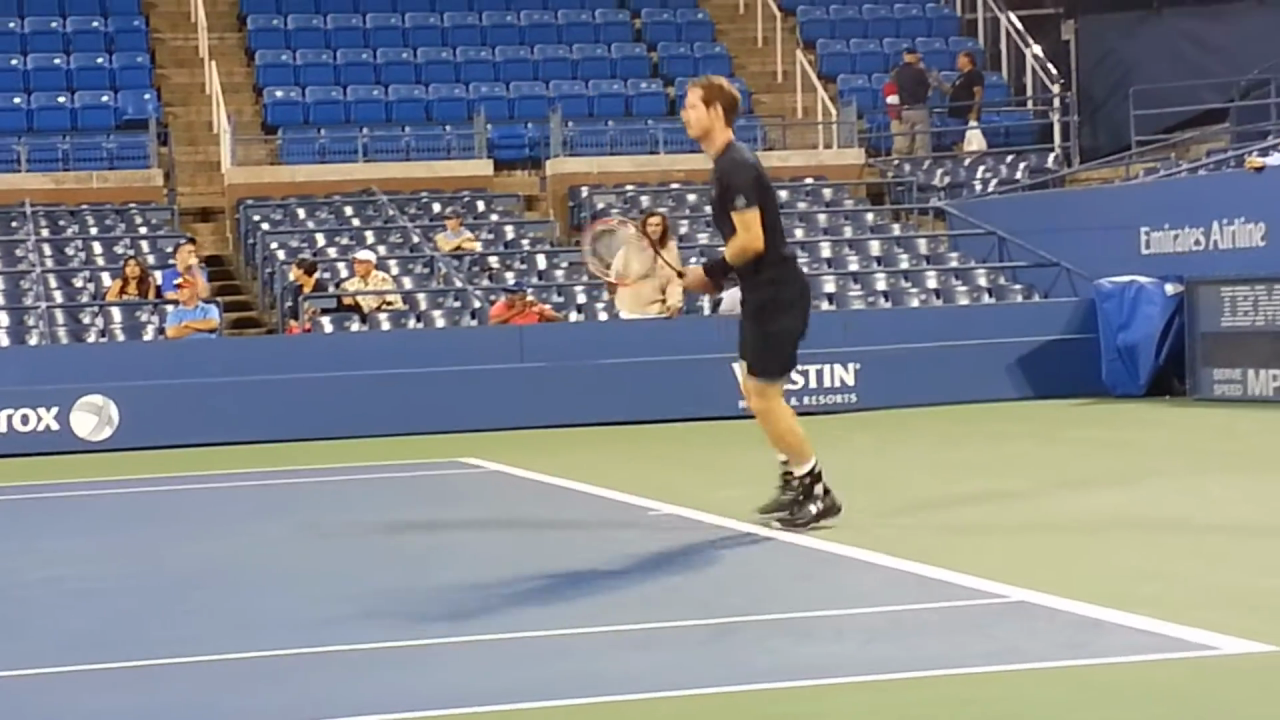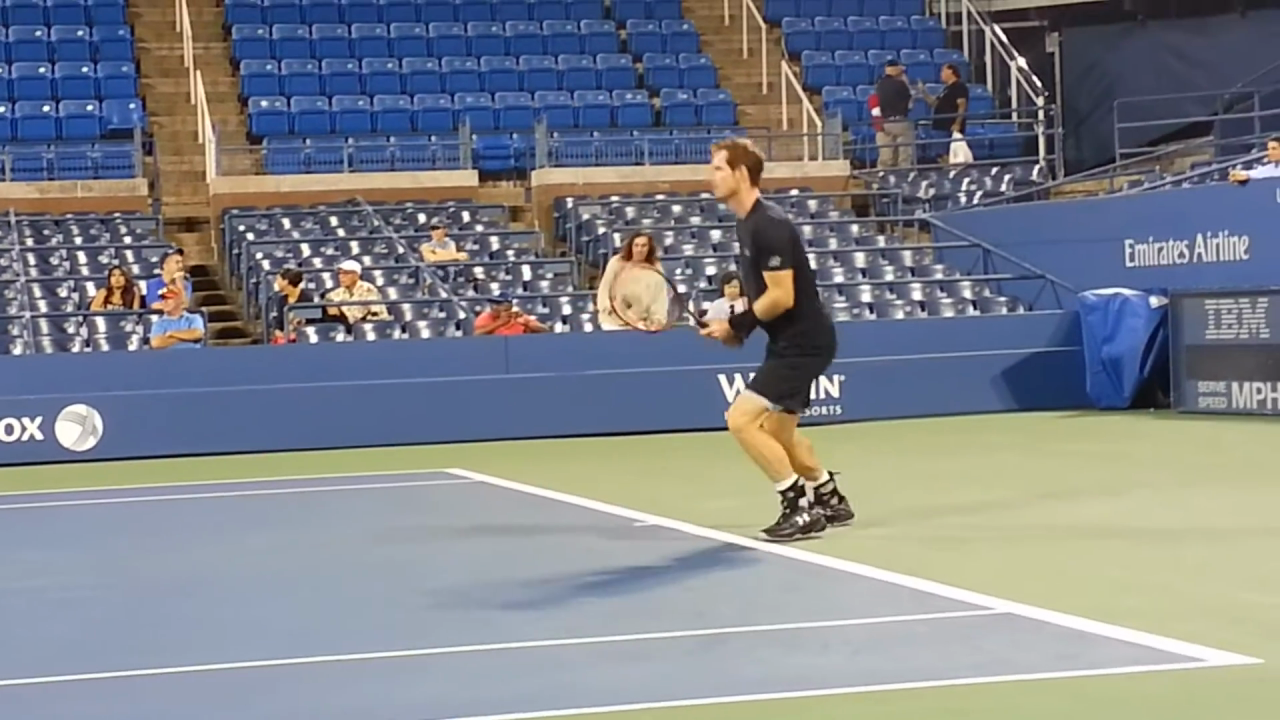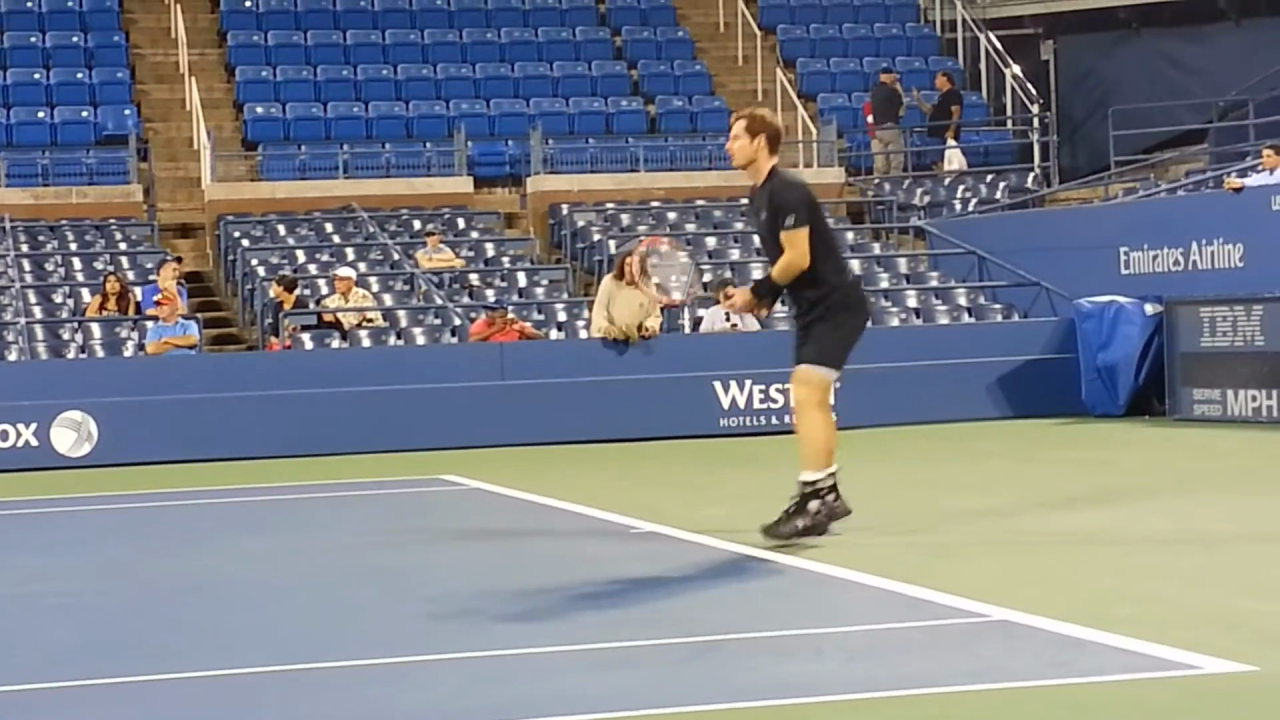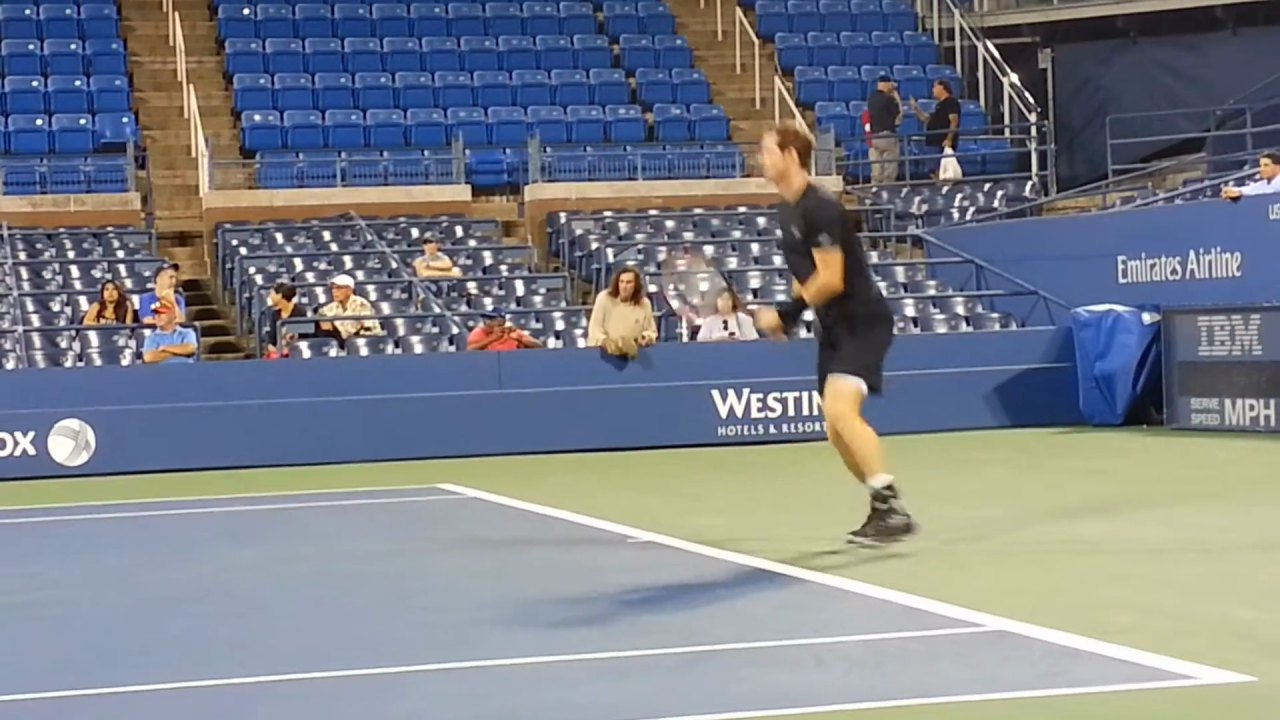
dt=0.2s
person 1, frame 1
left shoulder: (736, 167)
right shoulder: (727, 164)
left elbow: (751, 240)
left wrist: (709, 272)
right wrist: (717, 272)
left hip: (776, 296)
right hip: (765, 295)
left knee: (761, 399)
right knee: (762, 394)
left ankle: (815, 493)
right ankle: (799, 486)
person 1, frame 2
left shoulder: (768, 225)
right shoulder: (747, 223)
left elbow: (782, 297)
left wrist: (736, 324)
right wrist: (742, 326)
left hip: (804, 341)
right hip: (789, 341)
left knee: (743, 420)
right knee: (774, 427)
left ankle: (799, 507)
right ankle: (829, 498)
person 1, frame 3
left shoulder: (787, 189)
right shoulder: (760, 194)
left elbow: (798, 259)
left wrist: (756, 293)
right wrist: (761, 296)
left hip: (837, 306)
right hip: (812, 308)
left knee: (805, 396)
right knee: (808, 403)
left ankle: (810, 503)
right ankle: (827, 495)
person 1, frame 4
left shoulder: (821, 206)
right shoulder: (788, 210)
left elbow: (830, 279)
left wrist: (785, 312)
right wrist: (787, 314)
left hip: (864, 322)
right hip: (836, 327)
left knee: (841, 410)
right knee: (839, 423)
left ankle: (889, 502)
right ankle: (884, 510)
